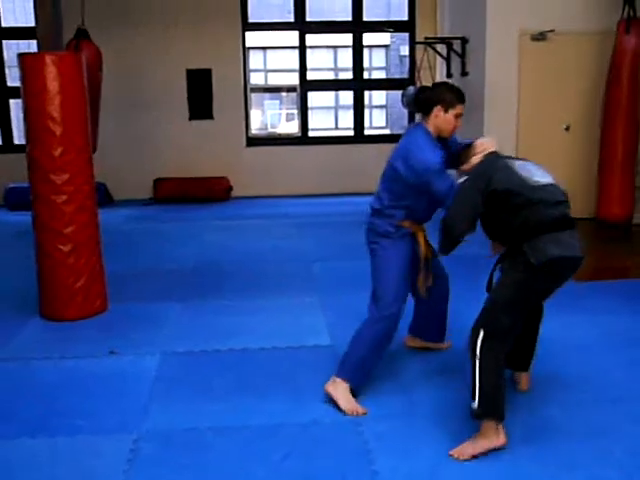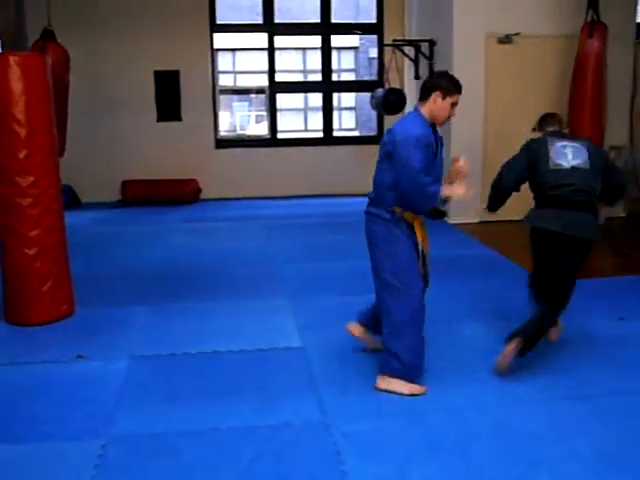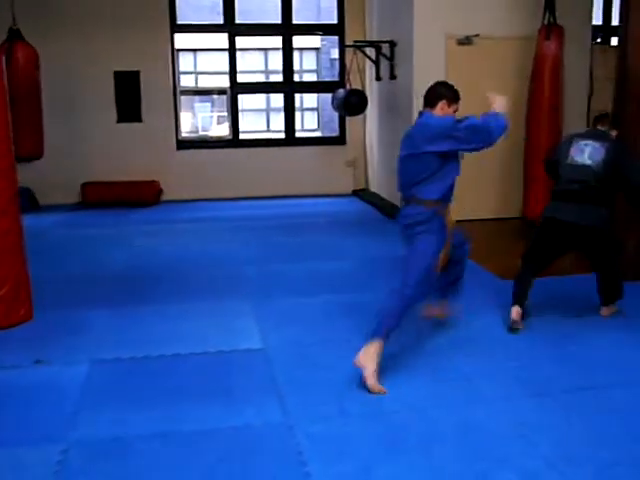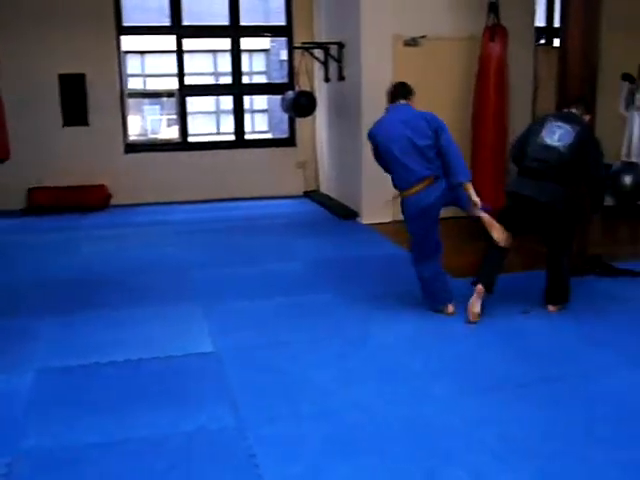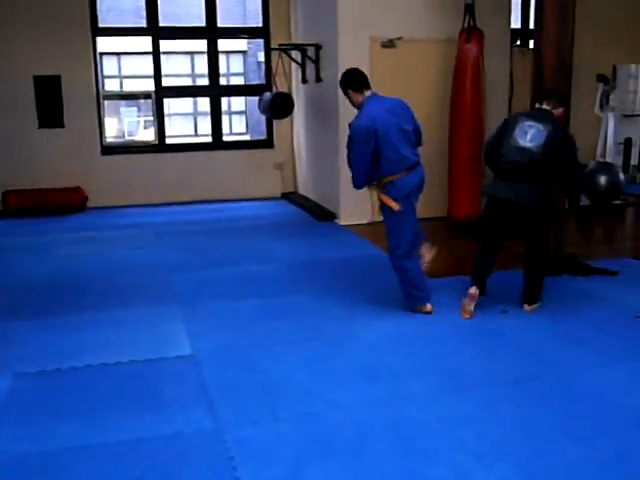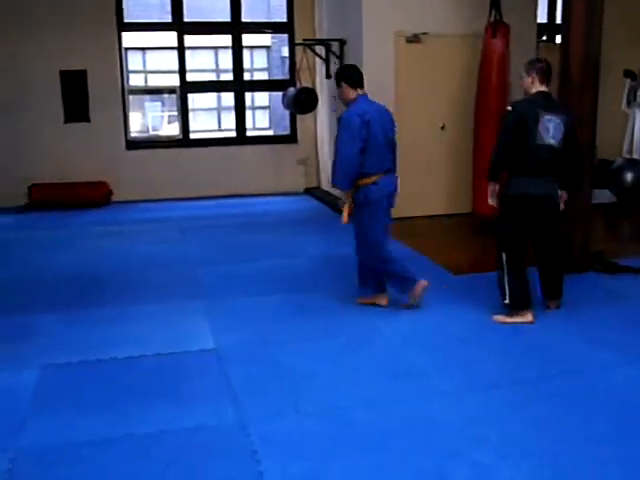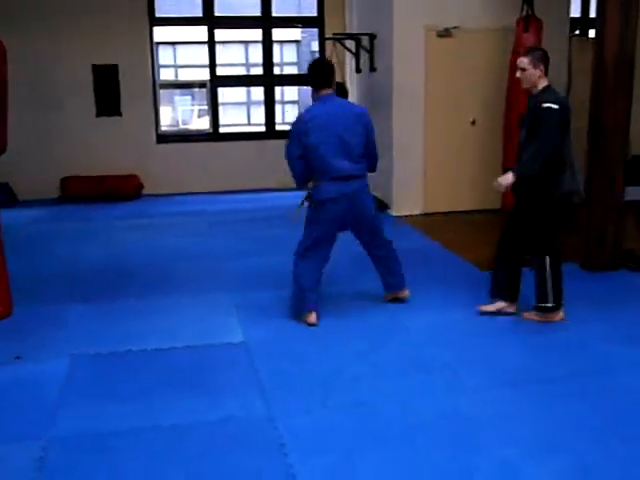
dt=0.4s
person 1, frame 1
left shoulder: (429, 137)
right shoulder: (424, 157)
left elbow: (459, 151)
right elbow: (456, 200)
left hip: (406, 230)
right hip: (391, 234)
left knee: (435, 281)
right knee: (387, 308)
left ankle: (422, 336)
right ankle: (342, 381)
person 1, frame 2
left shoulder: (430, 135)
right shoulder: (410, 134)
left elbow: (427, 182)
right elbow: (414, 187)
left wrist: (451, 182)
right wrist: (449, 191)
left hip: (404, 222)
right hip: (391, 223)
left knee: (412, 284)
right knee: (407, 295)
left ankle: (366, 326)
right ankle: (393, 374)
person 1, frame 3
left shoulder: (419, 132)
right shoulder: (438, 128)
right elbow: (484, 131)
right wrist: (498, 111)
left hip: (423, 214)
right hip: (426, 217)
left knee: (458, 248)
right knee: (413, 283)
left ankle: (439, 301)
right ankle: (373, 349)
person 1, frame 4
left shoulder: (376, 131)
right shoulder: (428, 119)
right elbow: (452, 157)
right wrist: (471, 192)
left hip: (414, 200)
right hip: (441, 187)
left knee: (426, 255)
right knee: (464, 196)
left ankle: (441, 302)
right ankle: (482, 218)
person 1, frame 5
left shoulder: (362, 123)
right shoulder: (399, 105)
left elbow: (359, 166)
right elbow: (417, 138)
left wrist: (362, 183)
left hip: (395, 185)
right hip: (416, 173)
left knee: (402, 247)
left ankle: (420, 301)
right ankle: (422, 246)
person 1, frame 6
left shoulder: (351, 116)
right shoulder: (383, 112)
left elbow: (346, 158)
left wrist: (345, 191)
left hip: (370, 189)
right hip: (386, 182)
left knee: (374, 247)
right knee: (368, 242)
left ankle: (412, 283)
right ankle: (376, 292)
person 1, frame 7
left shoulder: (305, 119)
right shoulder: (359, 114)
left elbow: (296, 160)
right elbow: (372, 155)
left wrist: (306, 183)
left hip: (326, 193)
right hip: (358, 189)
left knee: (310, 252)
right knee: (377, 241)
left ankle: (307, 309)
right ankle: (398, 287)
person 2, frame 1
left shoulder: (480, 173)
right shoulder: (520, 165)
left elbow: (457, 222)
left wrist: (445, 244)
left hip: (538, 251)
right hip: (569, 246)
left knee: (491, 329)
right knee: (527, 304)
left ankle: (491, 428)
right ankle: (521, 370)
person 2, frame 2
left shoulder: (534, 146)
right shoulder: (590, 148)
left elbow: (506, 180)
right elbow: (618, 185)
left wrist: (493, 205)
right wrist: (597, 200)
left hip: (546, 220)
right hip: (582, 224)
left knee: (544, 274)
right knee: (556, 289)
left ankle: (548, 324)
right ankle: (519, 341)
person 2, frame 3
left shoulder: (570, 141)
right shoulder: (615, 149)
left elbow: (551, 169)
right elbow: (630, 183)
left hip: (558, 212)
right hip: (593, 216)
left knee: (533, 260)
right knee: (607, 257)
left ankle: (517, 307)
right ankle: (608, 304)
person 2, frame 4
left shoulder: (542, 122)
right shoulder: (586, 135)
left elbow: (515, 152)
right elbow: (596, 175)
right wrist: (594, 205)
left hip: (522, 189)
right hip: (555, 196)
right knee: (559, 249)
left ankle: (481, 286)
right ankle: (555, 300)
person 2, frame 5
left shoulder: (514, 120)
right shoulder: (561, 133)
left elbow: (489, 152)
right elbow: (571, 172)
right wrist: (573, 201)
left hip: (501, 191)
right hip: (534, 196)
left knee: (488, 242)
right knee: (536, 249)
left ankle: (475, 288)
right ankle: (531, 300)
person 2, frame 6
left shoulder: (519, 109)
right shoulder: (563, 114)
left elbow: (504, 148)
right elbow: (570, 155)
left wrist: (493, 180)
right wrist: (563, 187)
left hip: (520, 189)
right hip: (549, 189)
left knee: (512, 249)
right knee: (549, 245)
left ankle: (520, 309)
right ankle: (553, 297)
person 2, frame 7
left shoulder: (550, 105)
right shoulder: (541, 102)
left elbow: (545, 149)
left wrist: (515, 175)
right wrist: (520, 178)
left hip: (549, 191)
right hip: (537, 188)
left knee: (543, 247)
right knee: (511, 241)
left ankle: (551, 308)
right ankle: (505, 299)
